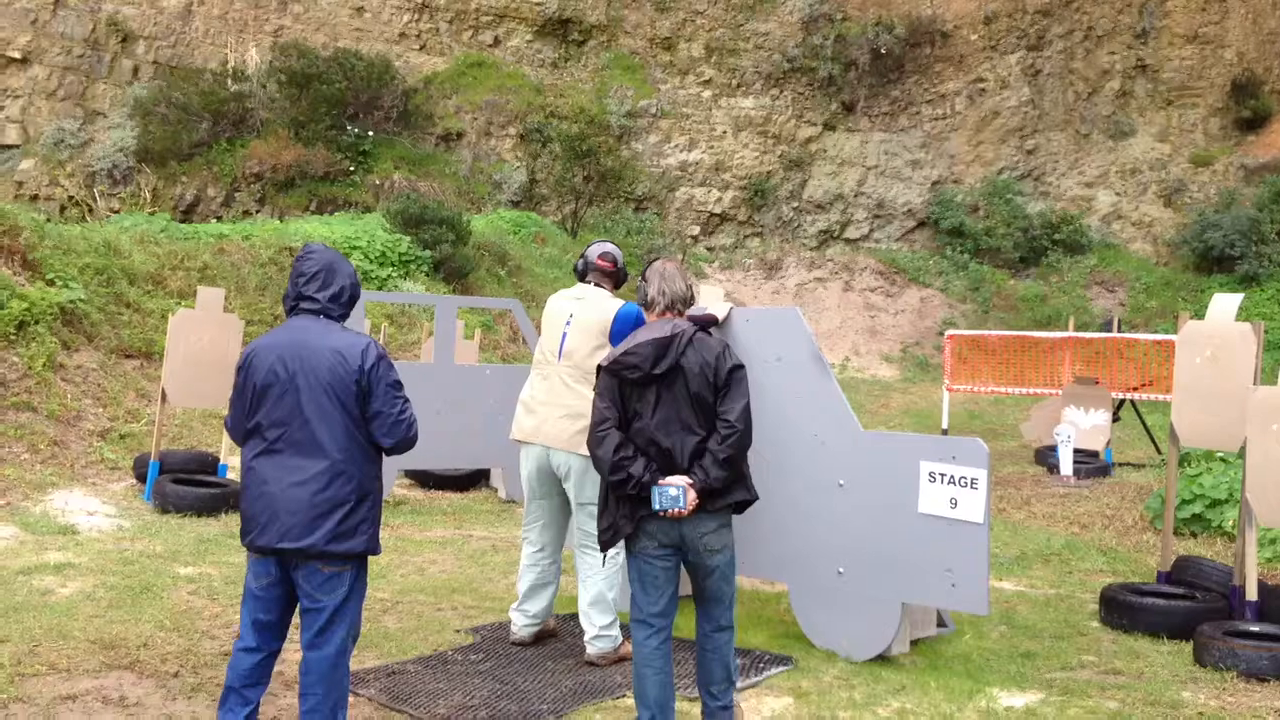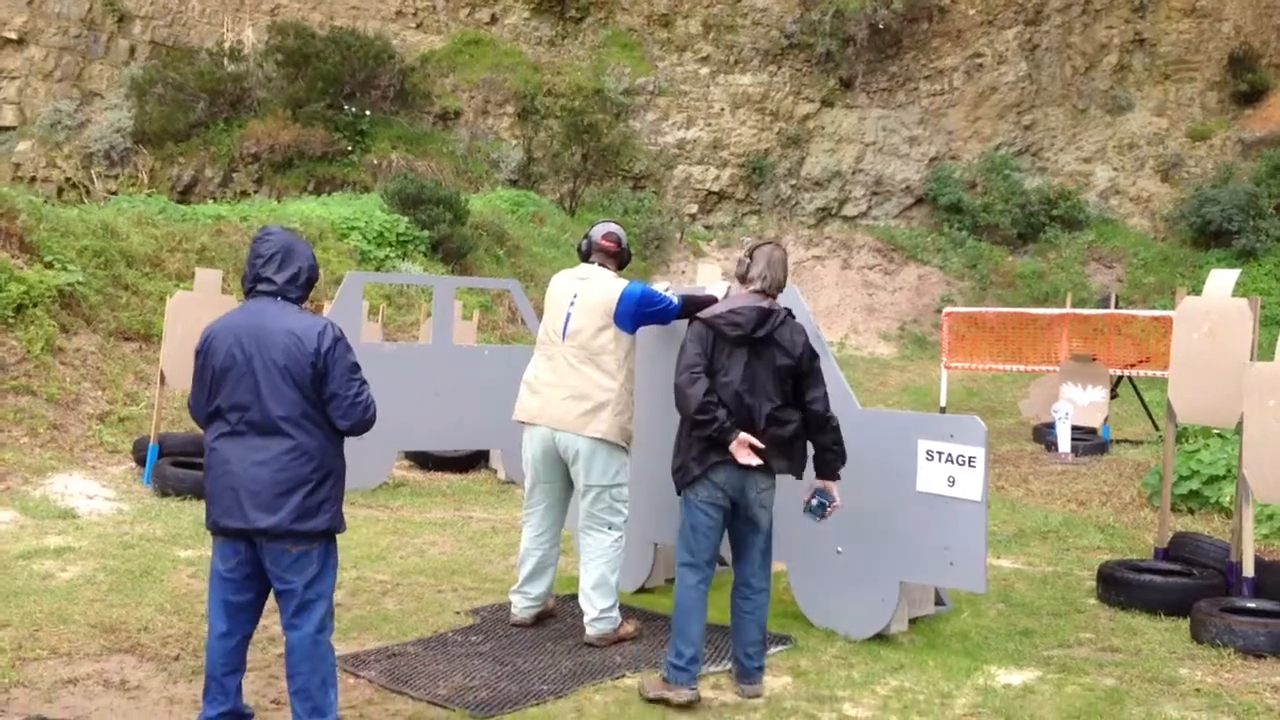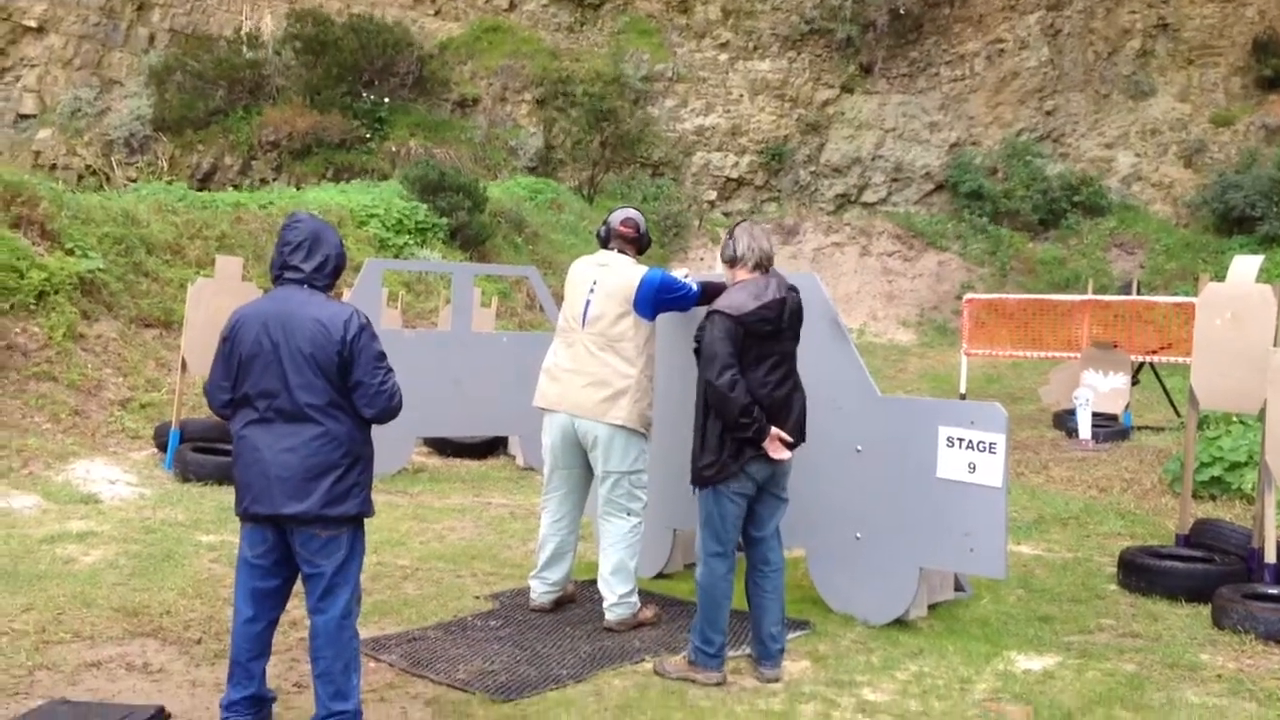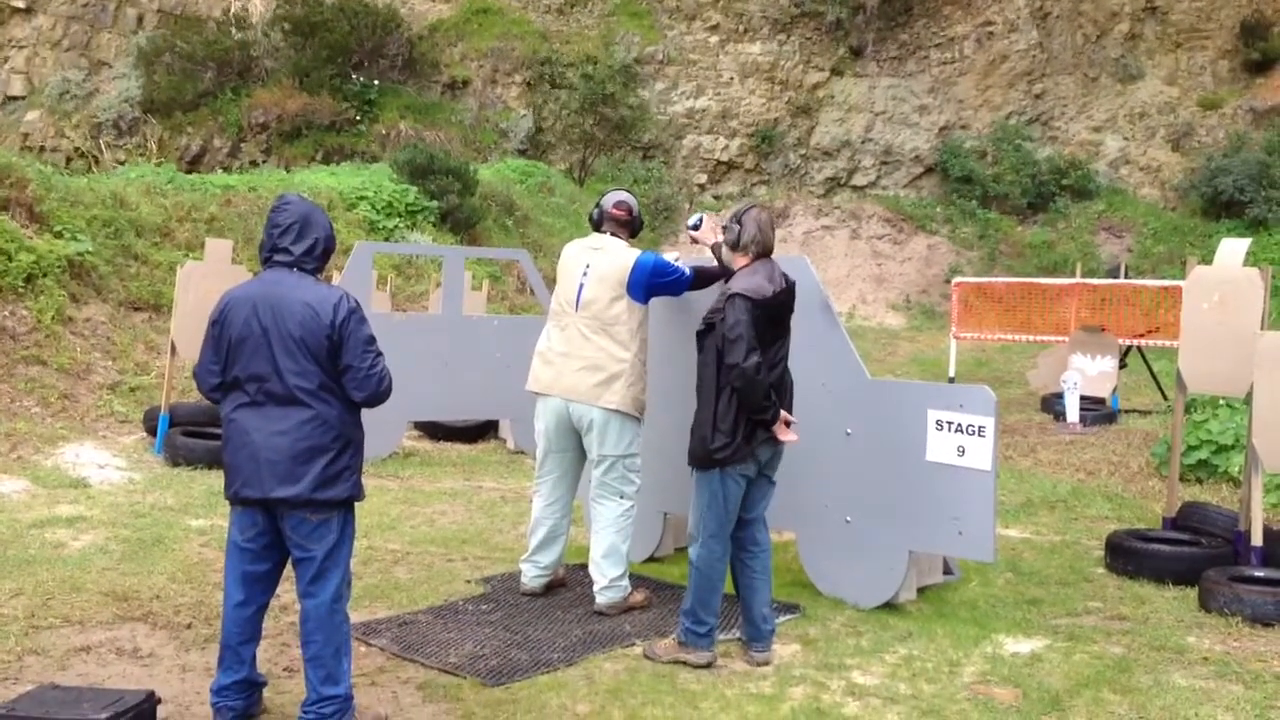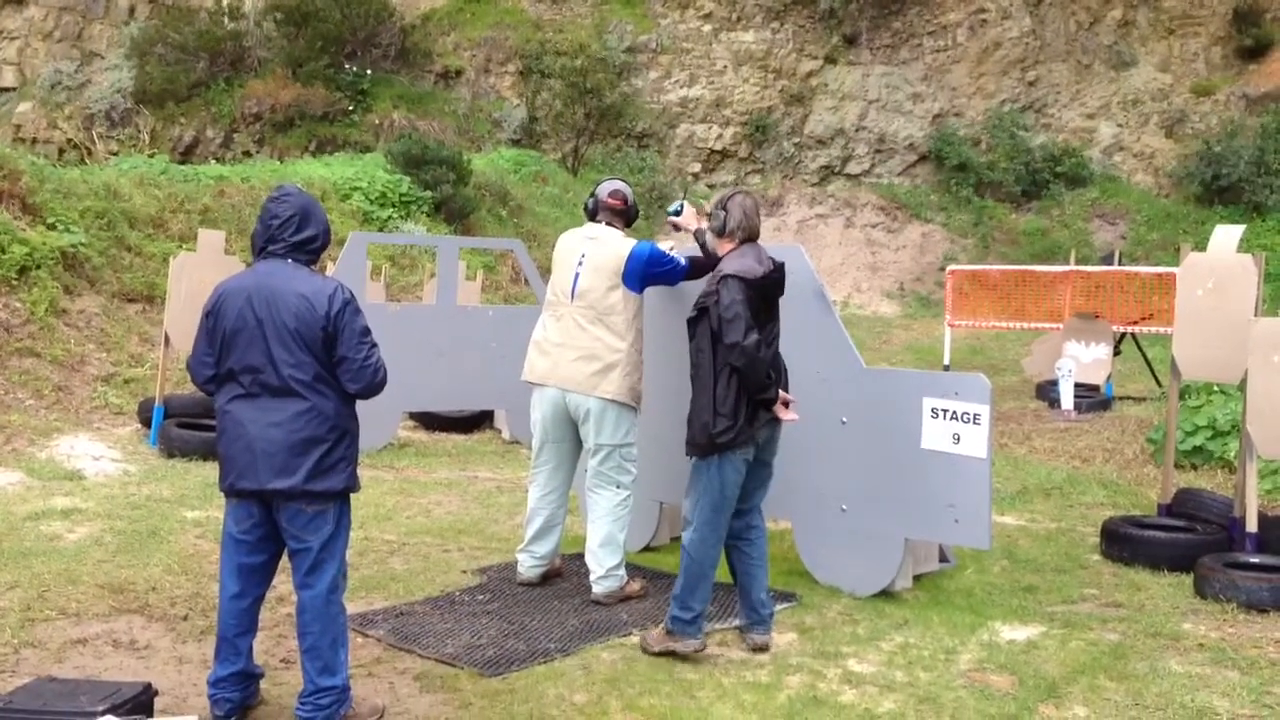
dt=1s
person 1, frame 1
left shoulder: (257, 352)
right shoulder: (362, 353)
left elbow: (238, 429)
right elbow: (399, 435)
left hip: (268, 520)
right hip: (332, 525)
left knee: (256, 634)
right knee: (326, 643)
person 1, frame 2
left shoulder: (216, 334)
right shoulder: (319, 334)
left elbow: (201, 412)
right elbow: (356, 416)
left hip: (232, 502)
right hip: (297, 506)
left knee: (229, 619)
right knee: (306, 624)
person 1, frame 3
left shoulder: (243, 319)
right shoulder: (346, 321)
left elbow: (219, 400)
right elbow: (382, 404)
right wrist: (339, 399)
left hip: (261, 489)
right hip: (326, 491)
left knee: (254, 604)
right knee: (332, 611)
person 1, frame 4
left shoulder: (232, 302)
right shoulder: (335, 305)
left elbow: (209, 382)
right elbow: (371, 388)
right wrist: (328, 385)
left hip: (250, 473)
right hip: (315, 475)
left knee: (243, 590)
right knee: (322, 595)
person 1, frame 5
left shoulder: (226, 294)
right shoulder: (329, 296)
left elbow: (202, 373)
right elbow: (367, 379)
right wrist: (325, 374)
left hip: (245, 465)
right hip: (311, 467)
left knee: (240, 581)
right knee: (318, 586)
person 2, frame 1
left shoulder: (618, 364)
right shoulder: (717, 353)
left elbow: (603, 439)
right elbow: (735, 427)
left wrist: (648, 484)
right wrist: (701, 483)
left hip: (647, 515)
right hip: (707, 512)
left knee: (651, 625)
right knee: (717, 619)
person 2, frame 2
left shoulder: (709, 323)
right shoulder: (794, 337)
left elbow: (689, 386)
right elbow: (817, 409)
left wrist: (725, 434)
right wrist: (828, 471)
left hip: (709, 465)
right hip: (761, 470)
left knee: (693, 570)
right knee: (753, 575)
left ankle: (681, 677)
right ankle: (750, 674)
person 2, frame 3
left shoulder: (725, 313)
right shoulder: (789, 301)
left elbow: (723, 384)
left wrist: (756, 431)
left hip: (733, 453)
right hip: (776, 450)
left knee: (716, 557)
right knee: (767, 552)
left ankle: (706, 660)
right ankle: (769, 657)
person 2, frame 4
left shoulder: (738, 298)
right shoulder: (777, 285)
left elbow: (744, 368)
left wrist: (769, 415)
left hip: (732, 436)
right hip: (764, 437)
left knee: (710, 538)
right knee: (752, 533)
left ankle: (695, 639)
right ankle: (759, 639)
person 2, frame 5
left shoulder: (730, 279)
right shoulder: (758, 268)
left elbow: (742, 348)
left wrist: (768, 394)
right wrist: (695, 231)
left hip: (732, 420)
right hip: (760, 419)
left knee: (704, 523)
right knee: (746, 520)
left ankle: (683, 627)
right ankle: (757, 624)
person 3, frame 1
left shoulder: (554, 304)
right shoulder: (619, 314)
right wrist: (713, 319)
left hip: (537, 435)
right hip: (586, 443)
left knee: (540, 535)
right knee: (599, 543)
left ankle: (527, 622)
right ankle: (602, 641)
person 3, frame 2
left shoulder: (559, 283)
right shoulder: (625, 295)
right elbow: (682, 307)
right wrist: (719, 299)
left hip: (540, 417)
right hip: (592, 425)
left knee: (540, 515)
right knee: (602, 525)
left ankle: (527, 603)
right ankle: (602, 622)
person 3, frame 3
left shoulder: (579, 270)
right shoulder: (645, 281)
right elbow: (700, 294)
left wrist: (670, 279)
left hip: (560, 403)
right hip: (611, 411)
left knee: (559, 501)
right knee: (621, 510)
left ankle: (546, 589)
right ankle: (621, 608)
person 3, frame 4
left shoulder: (570, 253)
right shoulder: (637, 265)
right elbow: (691, 279)
right wrist: (728, 268)
left hip: (553, 387)
right hip: (606, 395)
left knee: (551, 484)
right knee: (612, 494)
left ankle: (537, 573)
right ankle: (611, 591)
person 3, frame 5
left shoulder: (565, 242)
right shoulder: (634, 254)
right elbow: (691, 268)
right wrist: (721, 252)
left hip: (550, 379)
right hip: (603, 386)
left knee: (547, 475)
right knee: (609, 484)
left ankle: (533, 562)
right ankle: (608, 581)
